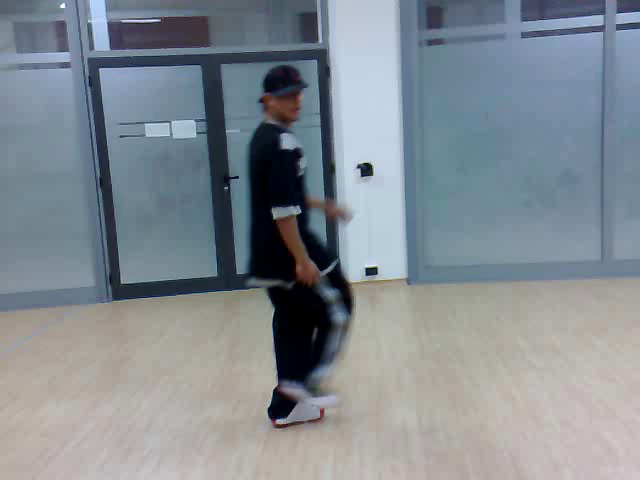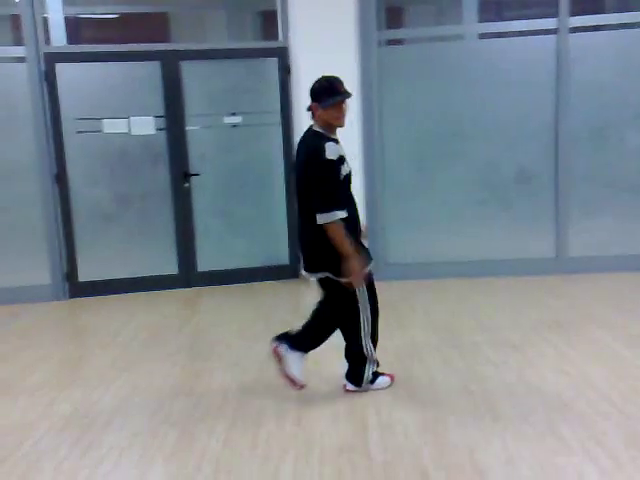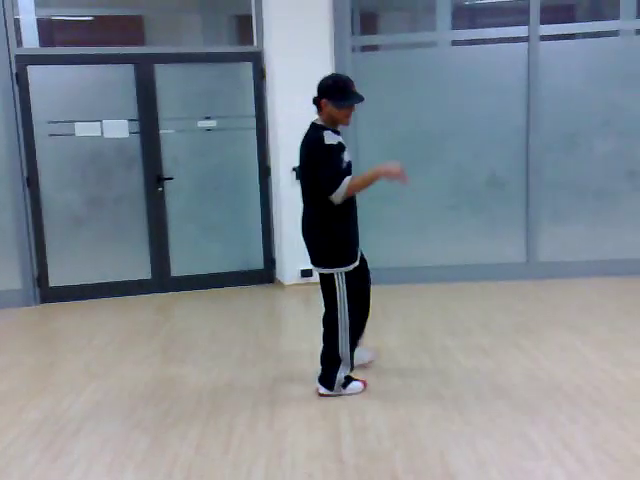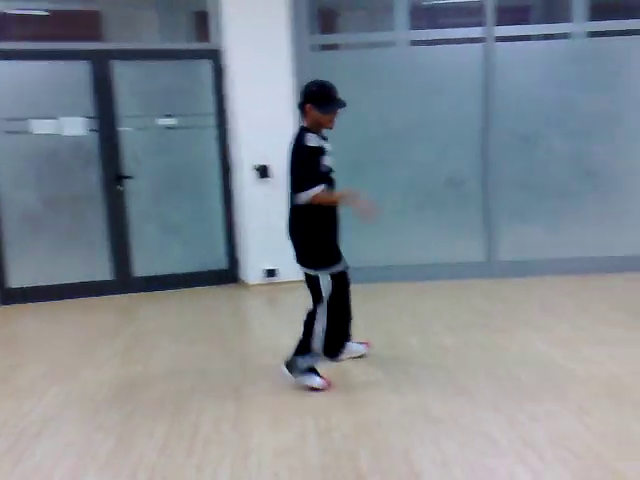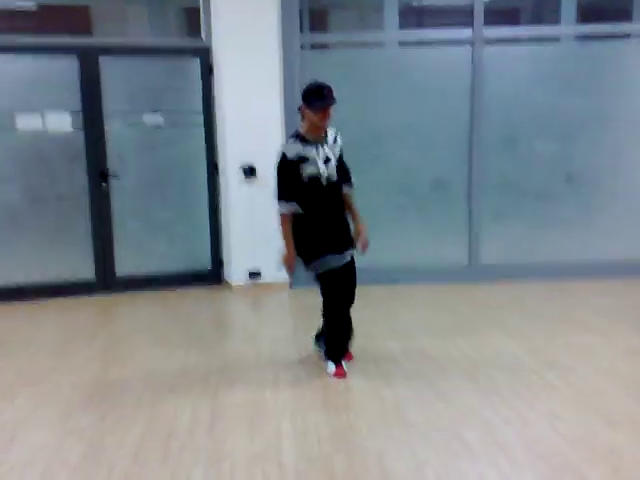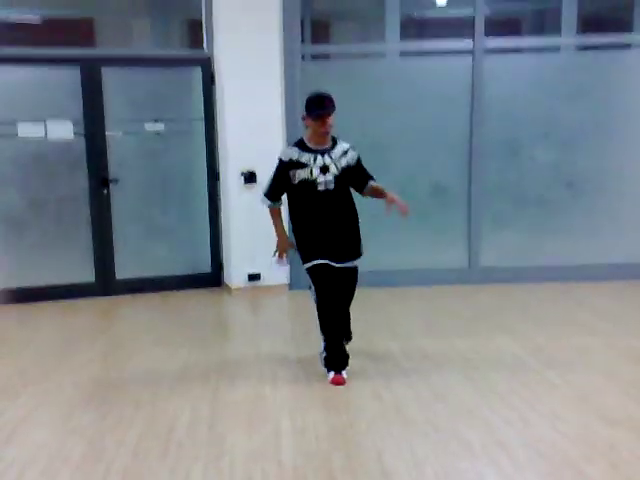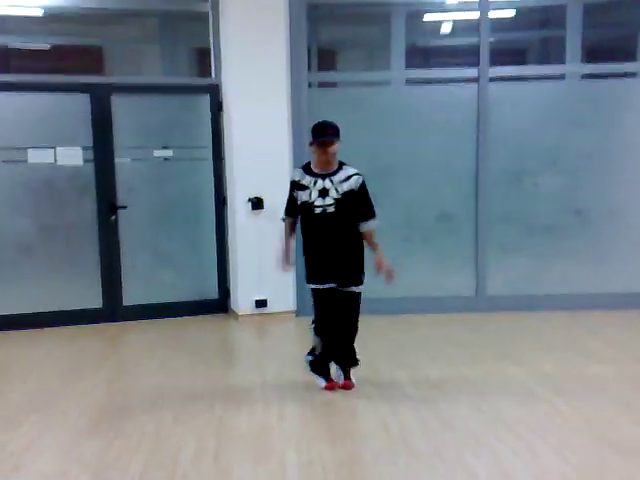
dt=0.2s
person 1, frame 1
left shoulder: (264, 138)
right shoulder: (283, 143)
right elbow: (282, 208)
left wrist: (322, 205)
right wrist: (303, 259)
left hip: (266, 254)
right hip: (283, 254)
left knee: (291, 321)
right knee: (337, 305)
left ankle: (288, 406)
right ankle: (303, 377)
person 1, frame 2
left shoulder: (312, 143)
right shoulder: (326, 151)
right elbow: (329, 213)
left wrist: (354, 241)
right wrist: (353, 257)
left hip: (316, 247)
right hip: (333, 248)
left knee: (337, 302)
right knee: (362, 305)
left ankle: (290, 347)
right ankle: (362, 375)
person 1, frame 3
left shoulder: (320, 137)
right shoulder: (324, 140)
right elbow: (339, 192)
right wrist: (379, 172)
left hip: (336, 233)
right hip: (329, 237)
left knee: (358, 288)
right knee: (340, 305)
left ankle: (347, 349)
right ankle: (333, 379)
person 1, frame 4
left shoulder: (314, 141)
right shoulder: (307, 145)
right elbow: (306, 194)
right wrist: (348, 197)
left hip: (322, 232)
right hip: (311, 236)
left knee: (338, 292)
right knee: (327, 300)
left ankle: (339, 343)
right ankle: (302, 364)
person 1, frame 5
left shoulder: (334, 139)
right shoulder: (293, 152)
right elbow: (286, 205)
left wrist: (358, 222)
right wrist: (289, 248)
left hip: (339, 232)
right hip: (311, 238)
left knee: (346, 291)
right knee: (334, 294)
left ankle: (331, 341)
right ankle: (334, 353)
person 1, frame 6
left shoulder: (345, 152)
right shoulder: (291, 155)
left elbow: (365, 183)
right elbow: (272, 198)
left wrist: (388, 196)
right wrist: (281, 235)
left hip: (345, 238)
right hip: (312, 242)
left knee: (343, 296)
right knee: (328, 299)
left ankle: (336, 340)
right ankle: (334, 362)
person 1, frame 7
left shoulder: (352, 177)
right shoulder: (299, 178)
left elbow: (365, 221)
right elbow: (292, 215)
left wrist: (378, 254)
right wrist: (287, 243)
left hip: (349, 263)
right hip: (318, 263)
left knee: (348, 320)
right knee: (325, 319)
left ankle: (342, 365)
right ankle: (320, 364)
